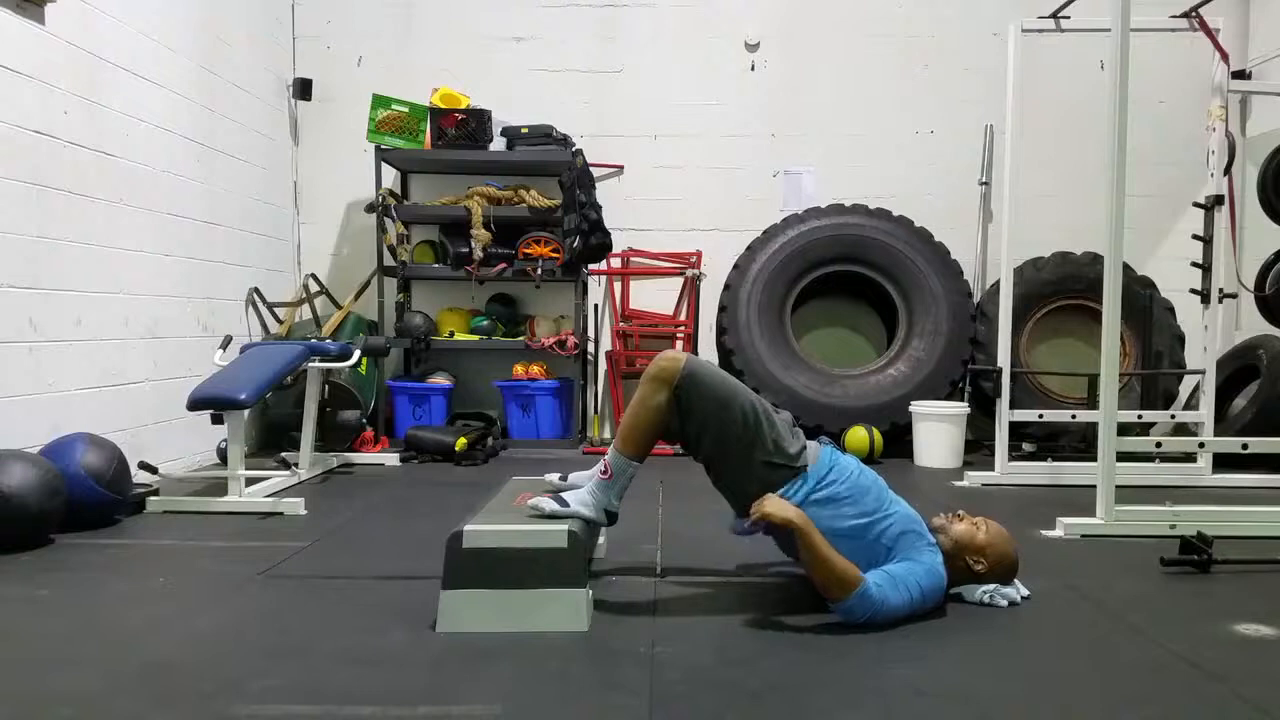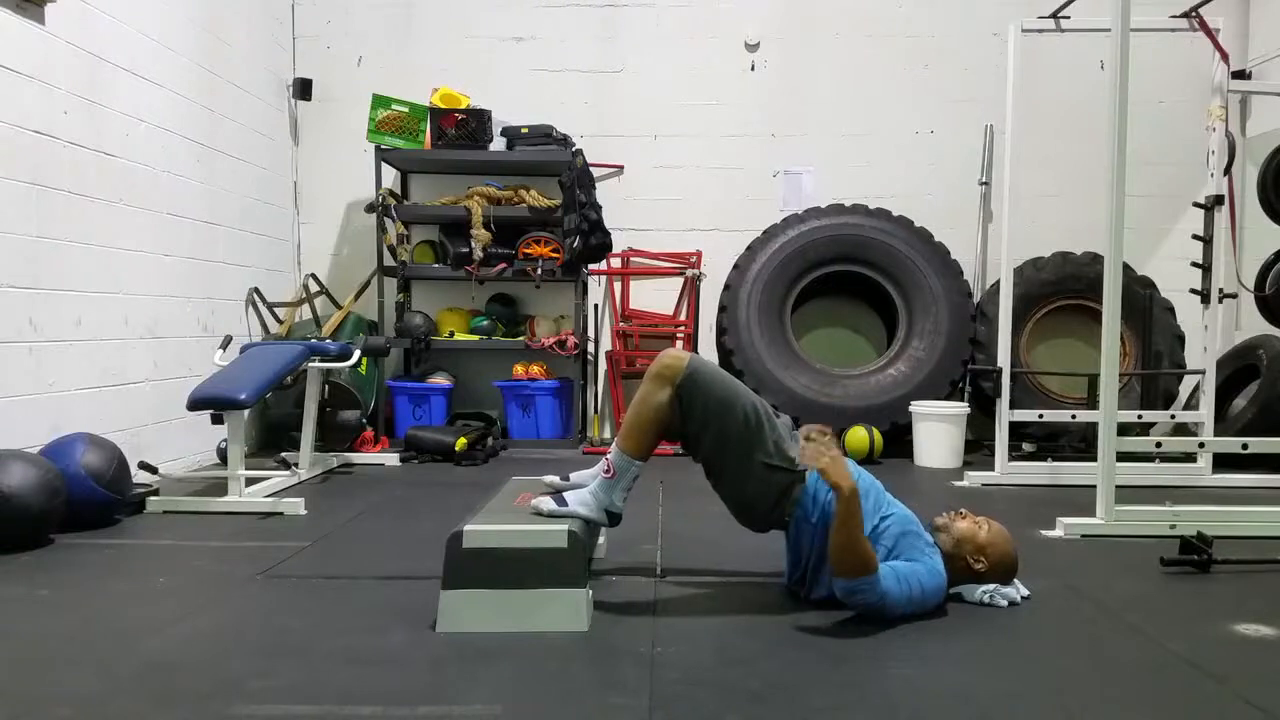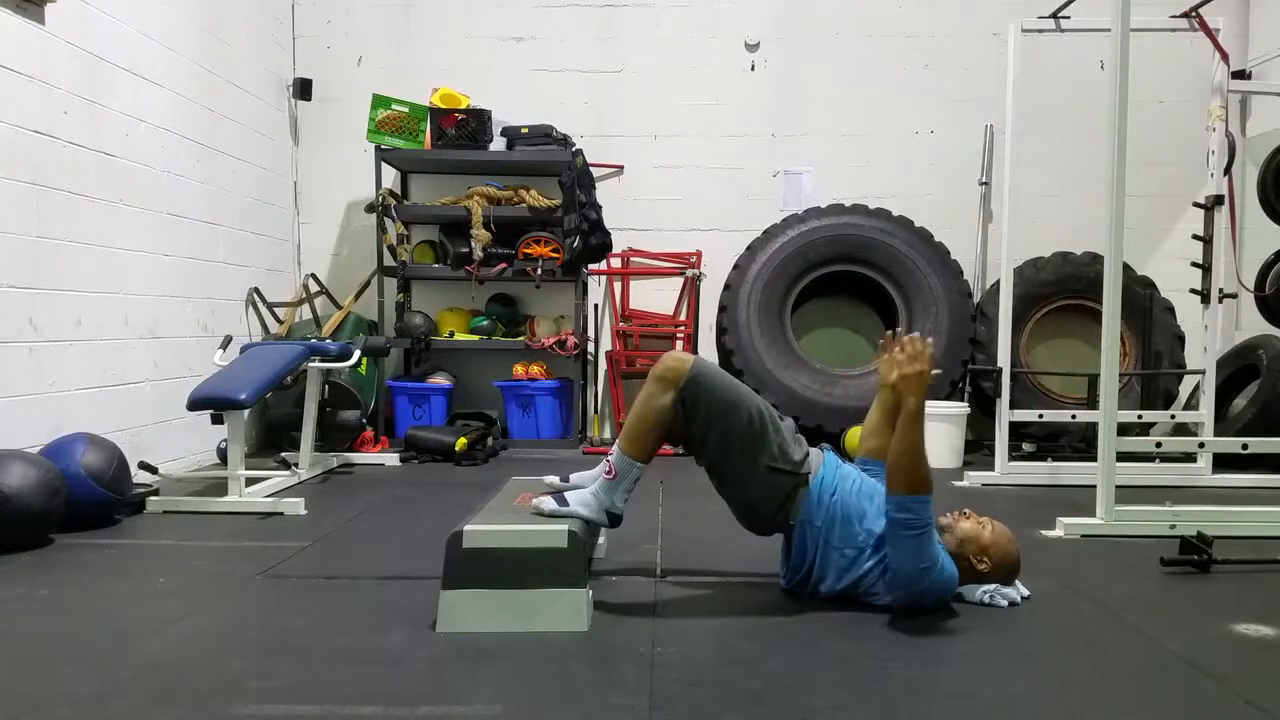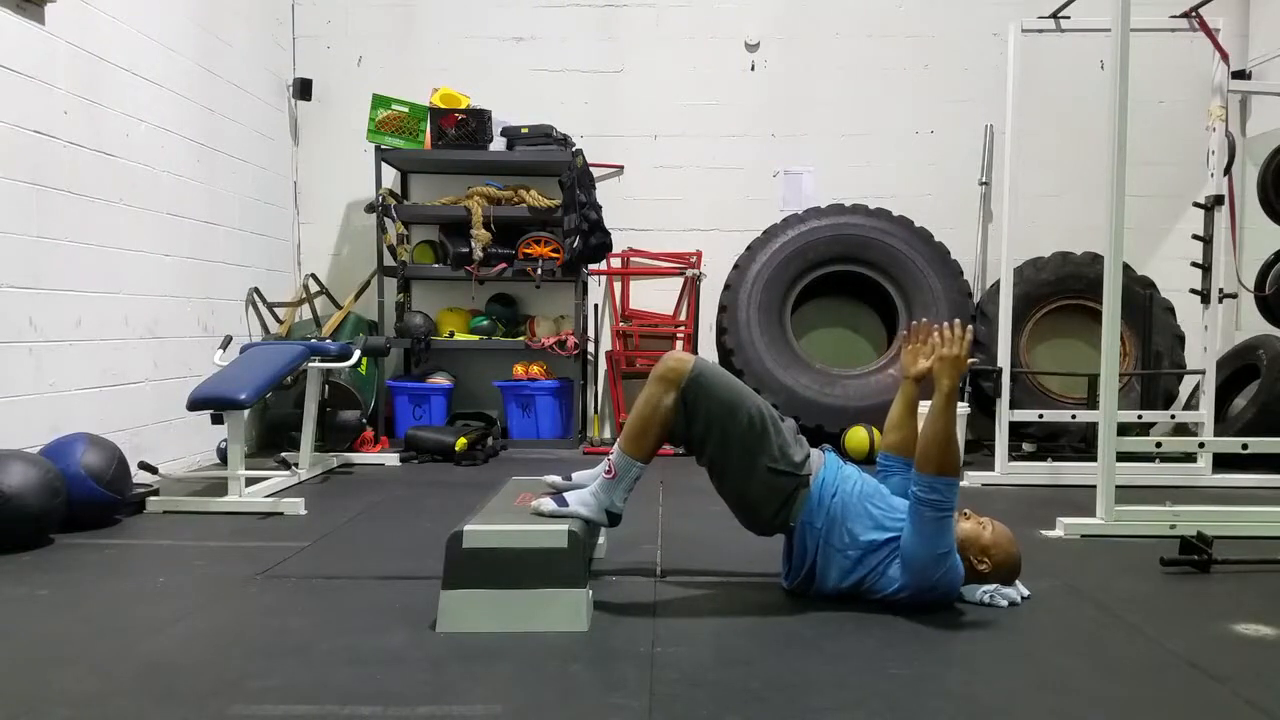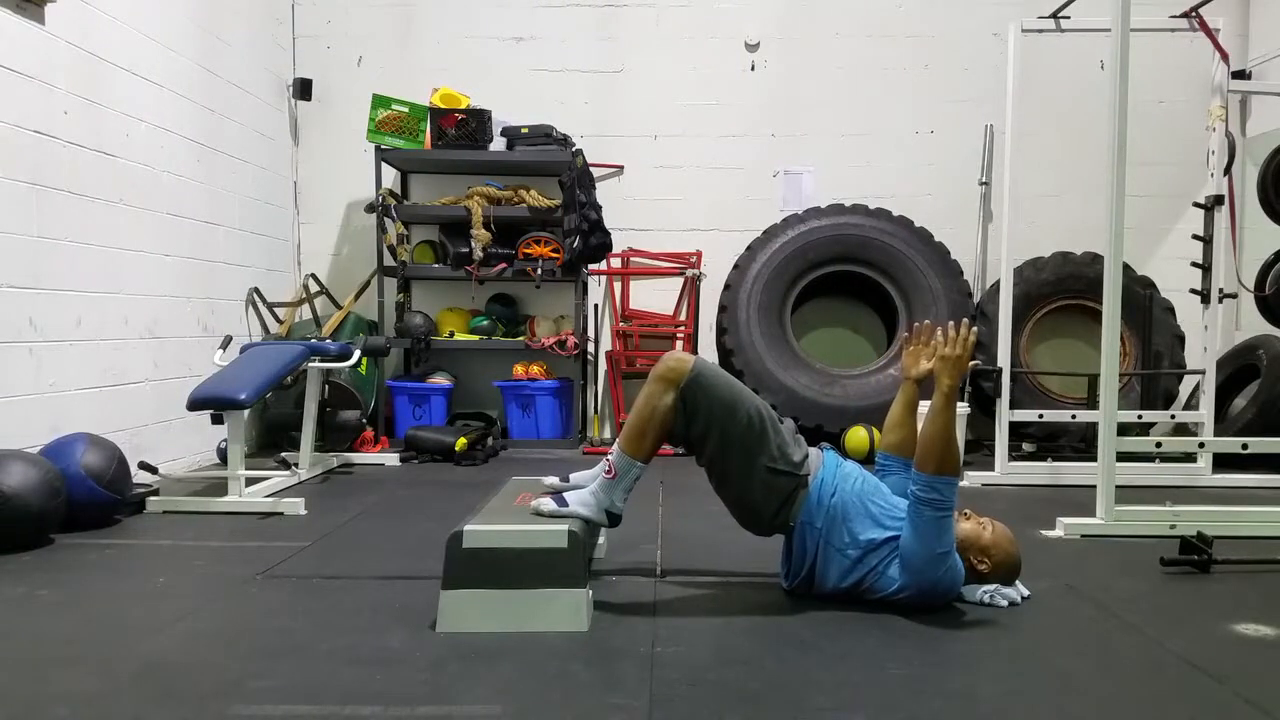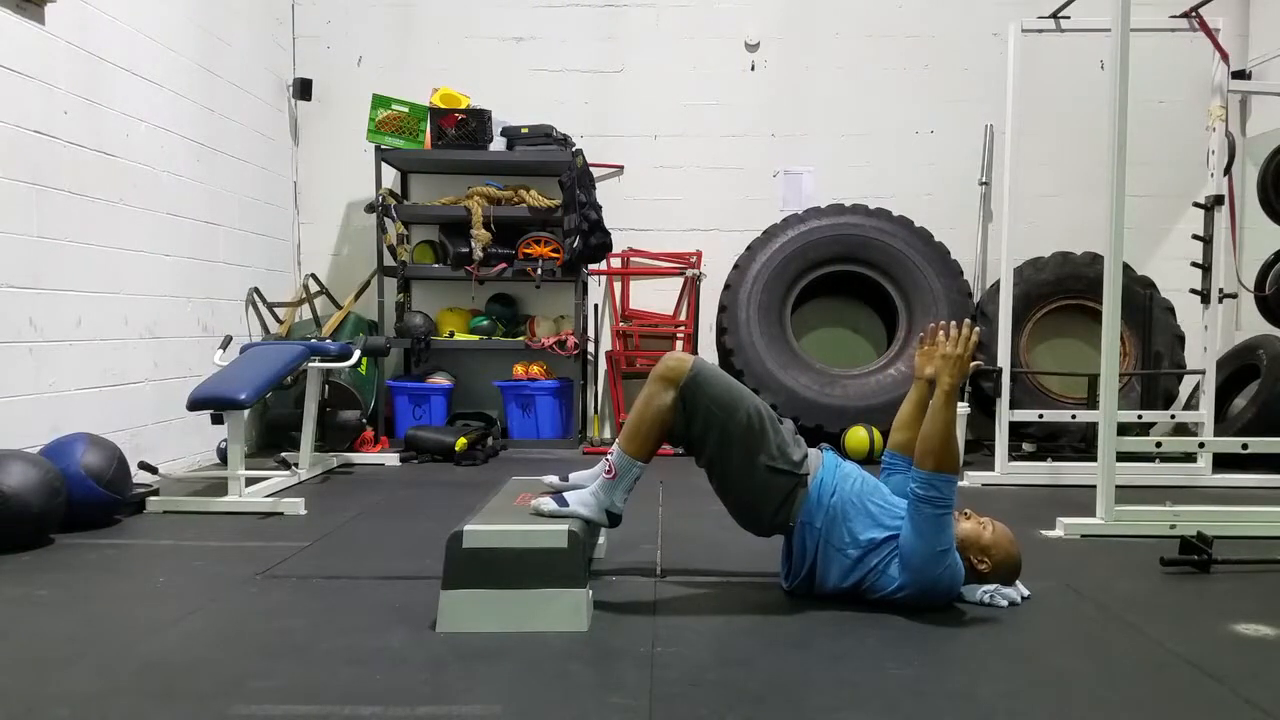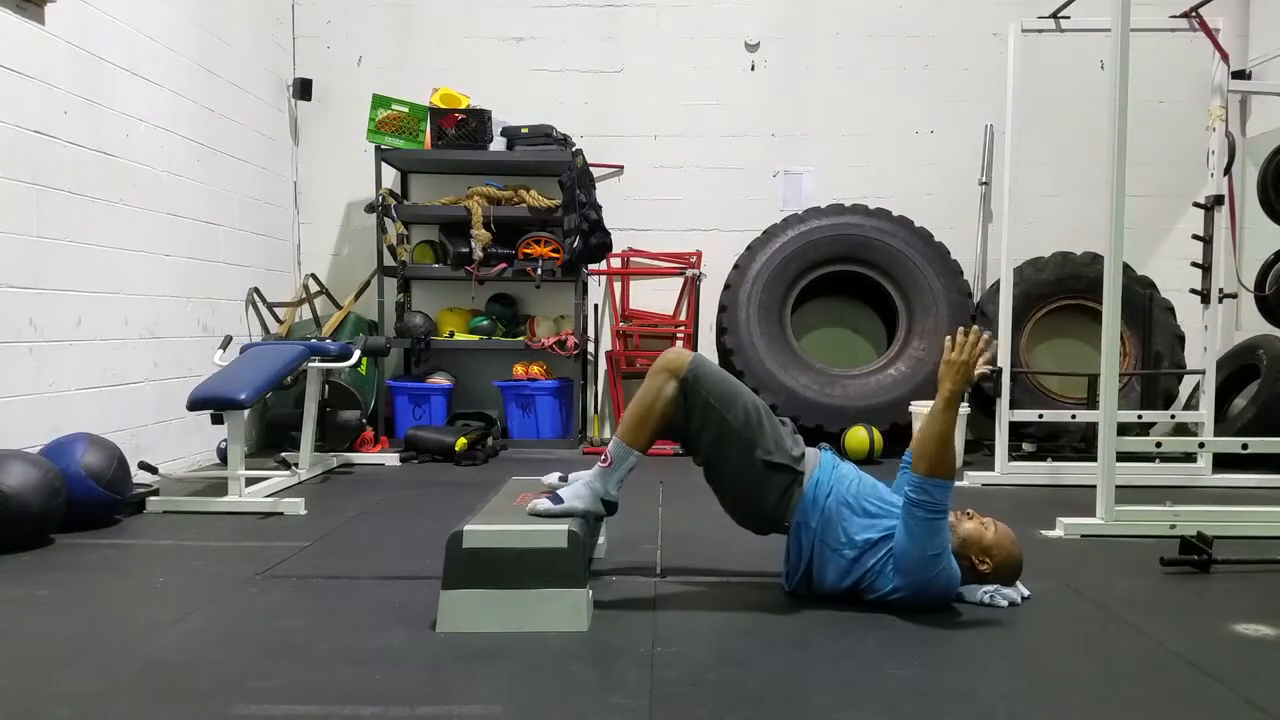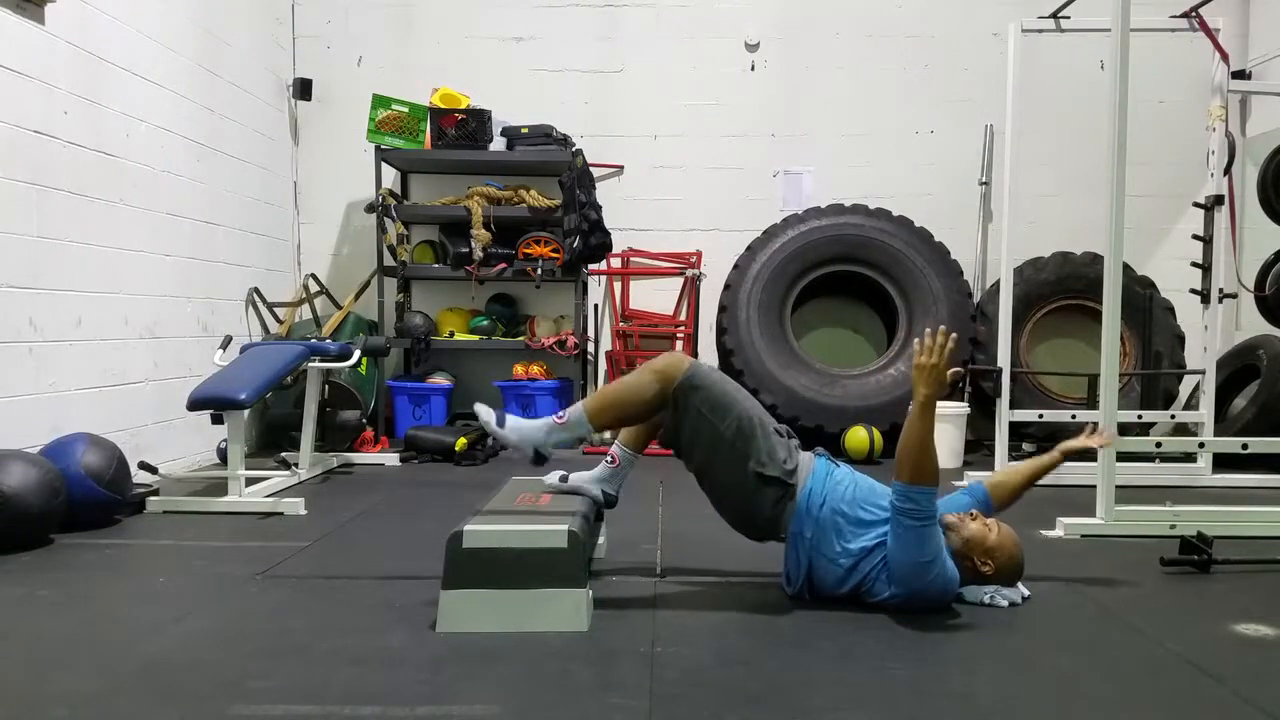
dt=0.4s
person 1, frame 1
left shoulder: (928, 575)
right shoulder: (921, 545)
left elbow: (856, 603)
left wrist: (803, 522)
left hip: (783, 476)
right hip: (801, 464)
left knee: (669, 371)
right knee: (675, 383)
left ankle: (603, 496)
right ankle: (606, 477)
person 1, frame 2
left shoulder: (927, 579)
right shoulder: (922, 547)
left elbow: (855, 582)
left wrist: (846, 490)
left hip: (783, 482)
right hip: (795, 473)
left knee: (672, 370)
right knee: (678, 386)
left ankle: (604, 497)
right ankle: (607, 477)
person 1, frame 3
left shoulder: (933, 577)
right shoulder: (917, 541)
left elbow: (913, 504)
right elbow: (874, 466)
left wrist: (914, 402)
right wrist: (889, 391)
left hip: (787, 486)
right hip: (805, 474)
left knee: (675, 371)
right knee: (682, 386)
left ankle: (605, 497)
right ankle: (609, 476)
person 1, frame 4
left shoulder: (937, 573)
right shoulder: (909, 521)
left elbow: (937, 488)
right elbow: (896, 466)
left wrist: (945, 391)
right wrist: (911, 382)
left hip: (787, 487)
right hip: (803, 473)
left knee: (676, 372)
right knee: (681, 384)
left ankle: (605, 498)
right ankle: (607, 476)
person 1, frame 5
left shoulder: (936, 574)
right shoulder: (910, 523)
left elbow: (936, 487)
right elbow: (895, 465)
left wrist: (945, 391)
right wrist: (911, 383)
left hip: (786, 487)
right hip: (801, 473)
left knee: (676, 372)
right knee: (680, 383)
left ankle: (605, 497)
right ankle: (607, 477)
person 1, frame 6
left shoulder: (935, 574)
right shoulder: (910, 519)
left elbow: (935, 485)
right elbow: (901, 464)
left wrist: (947, 390)
right wrist: (923, 383)
left hip: (785, 488)
right hip: (800, 476)
left knee: (675, 372)
right knee: (679, 387)
left ankle: (605, 497)
right ankle: (607, 476)
person 1, frame 7
left shoulder: (930, 574)
right shoulder: (937, 539)
left elbow: (929, 491)
right elbow: (919, 472)
left wrist: (950, 394)
right wrist: (953, 390)
left hip: (782, 483)
right hip: (799, 473)
left knee: (676, 366)
right knee: (678, 382)
left ankle: (599, 488)
right ankle: (601, 478)
person 1, frame 8
left shoulder: (929, 576)
right shoulder: (945, 541)
left elbow: (915, 497)
right elbow: (987, 490)
left wrist: (925, 397)
right wrist: (1060, 451)
left hip: (776, 490)
right hip: (794, 471)
left knee: (674, 370)
right knee: (678, 378)
left ankle: (540, 435)
right ankle: (607, 478)
